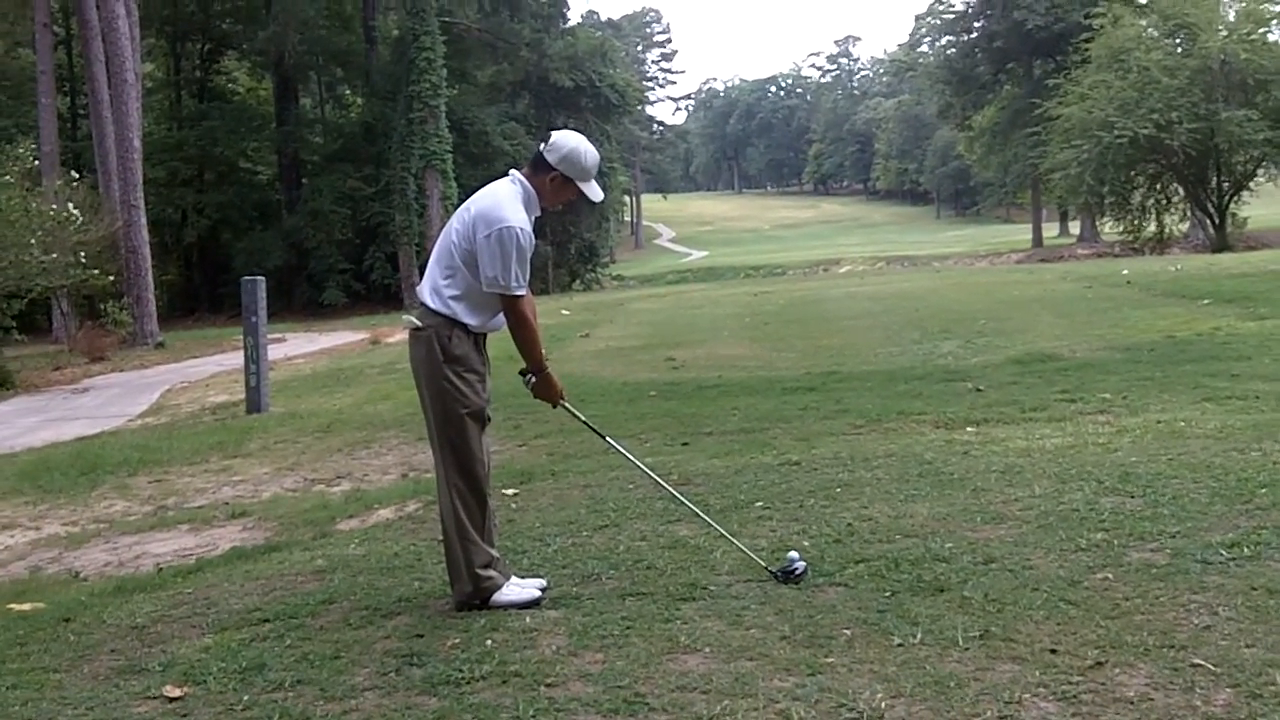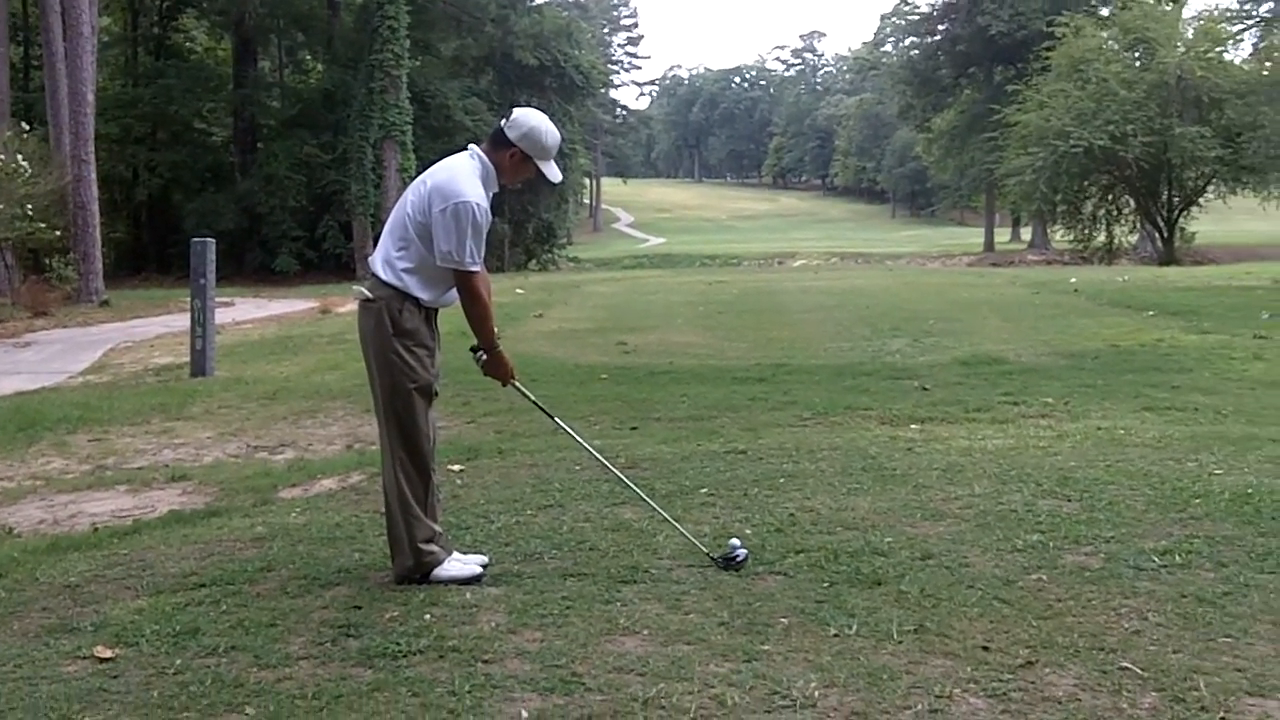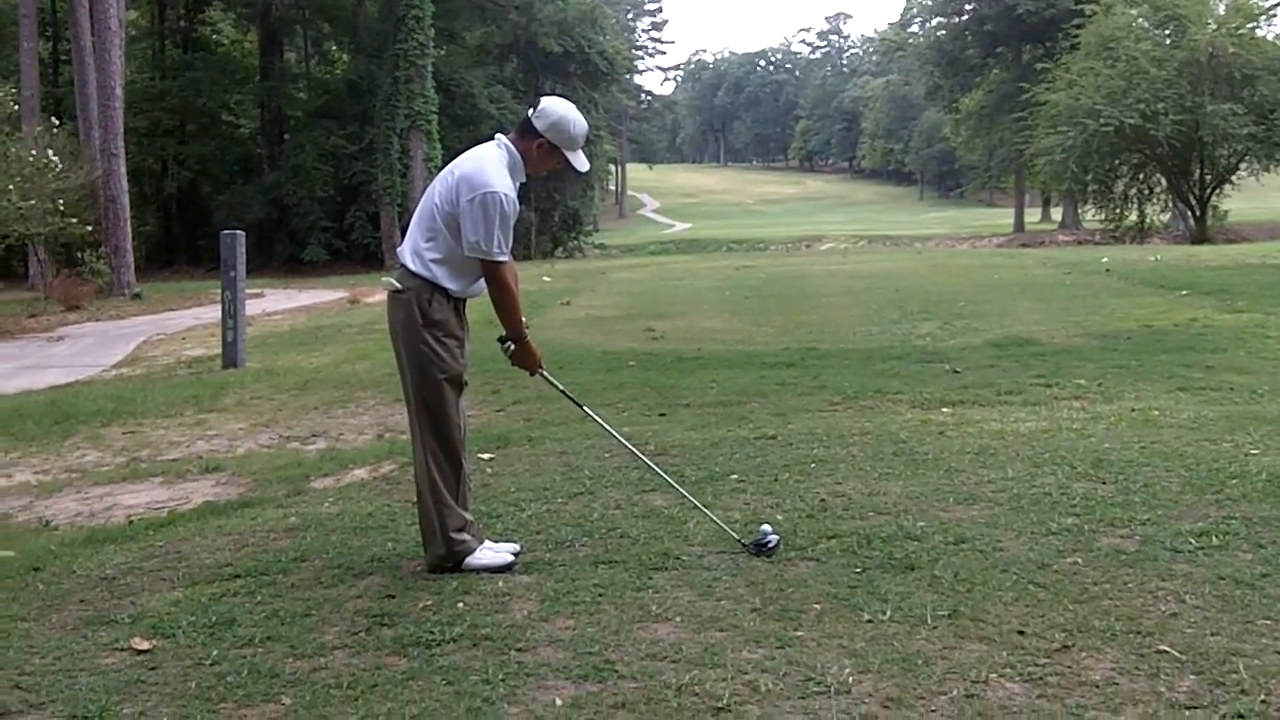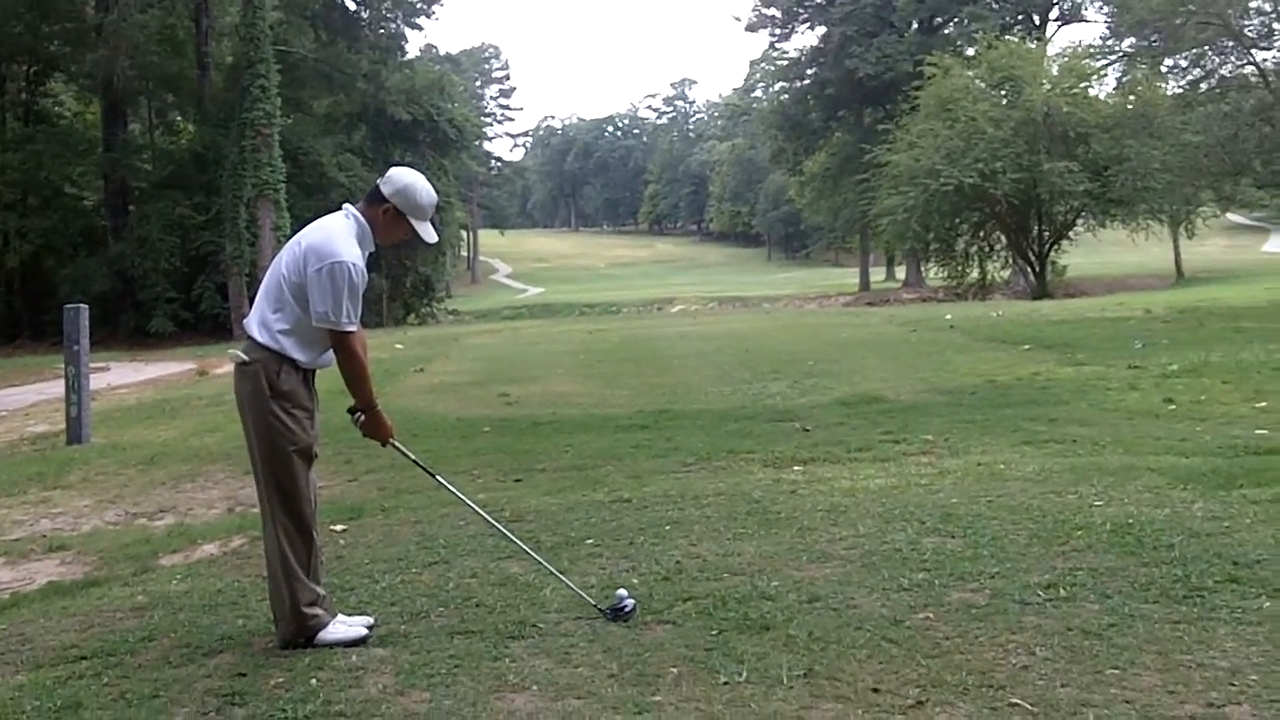
dt=0.5s
person 1, frame 1
left shoulder: (508, 196)
right shoulder: (509, 221)
left elbow: (520, 294)
right elbow: (515, 308)
left wrist: (537, 361)
right wrist: (542, 373)
left hip: (458, 336)
right hip: (447, 340)
left knee: (472, 462)
right knee: (463, 465)
left ankle: (487, 571)
right ankle: (477, 584)
person 1, frame 2
left shoulder: (466, 170)
right shoulder: (465, 196)
left elbow: (474, 271)
right elbow: (469, 284)
left wrist: (489, 337)
right wrist: (493, 351)
left hip: (410, 309)
right hip: (397, 312)
left knee: (418, 437)
right knee: (410, 439)
left ankle: (428, 546)
right ankle: (418, 557)
person 1, frame 3
left shoulder: (493, 160)
right shoulder: (493, 186)
left elbow: (502, 261)
right elbow: (496, 274)
left wrist: (518, 326)
right wrist: (521, 340)
left hip: (438, 299)
right hip: (426, 302)
left knee: (448, 426)
right knee: (440, 428)
left ankle: (460, 534)
right ankle: (449, 547)
person 1, frame 4
left shoulder: (341, 230)
right shoulder: (341, 255)
left elbow: (350, 331)
right elbow: (346, 345)
left wrist: (366, 402)
right wrist: (372, 412)
left hip: (286, 371)
right hip: (274, 375)
left knee: (298, 500)
right knee: (290, 503)
left ankle: (311, 609)
right ankle: (301, 622)
